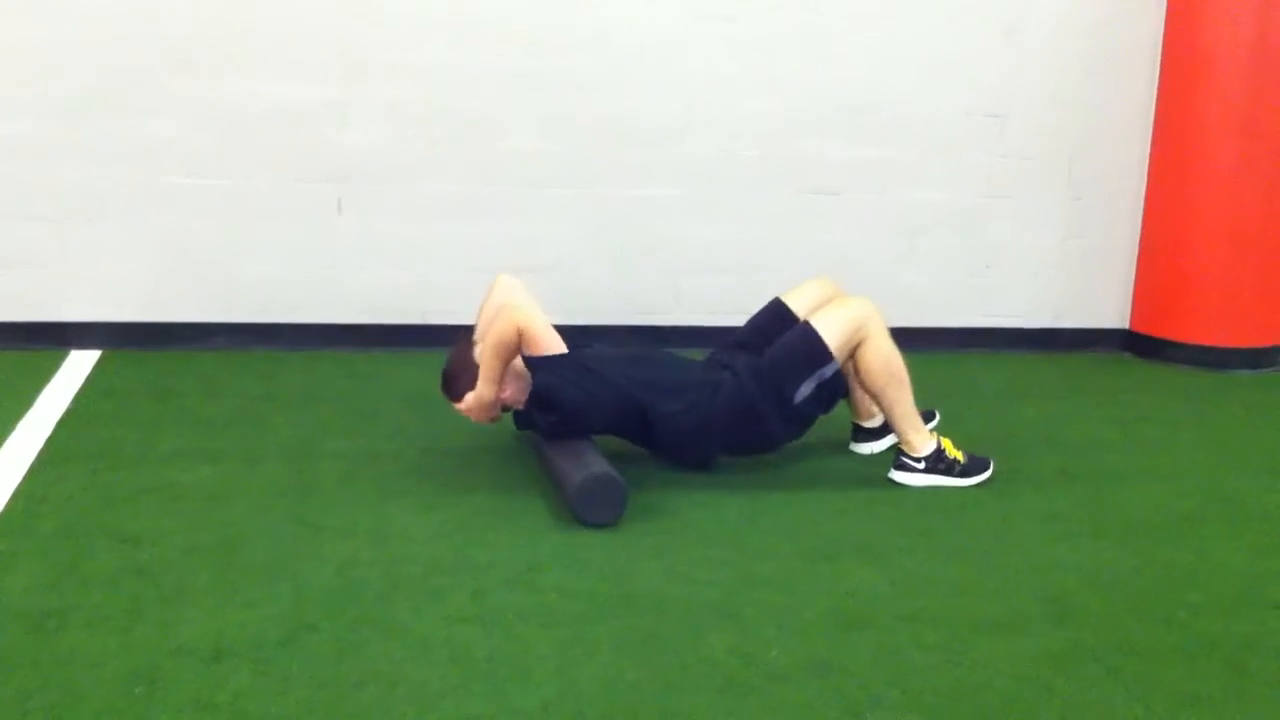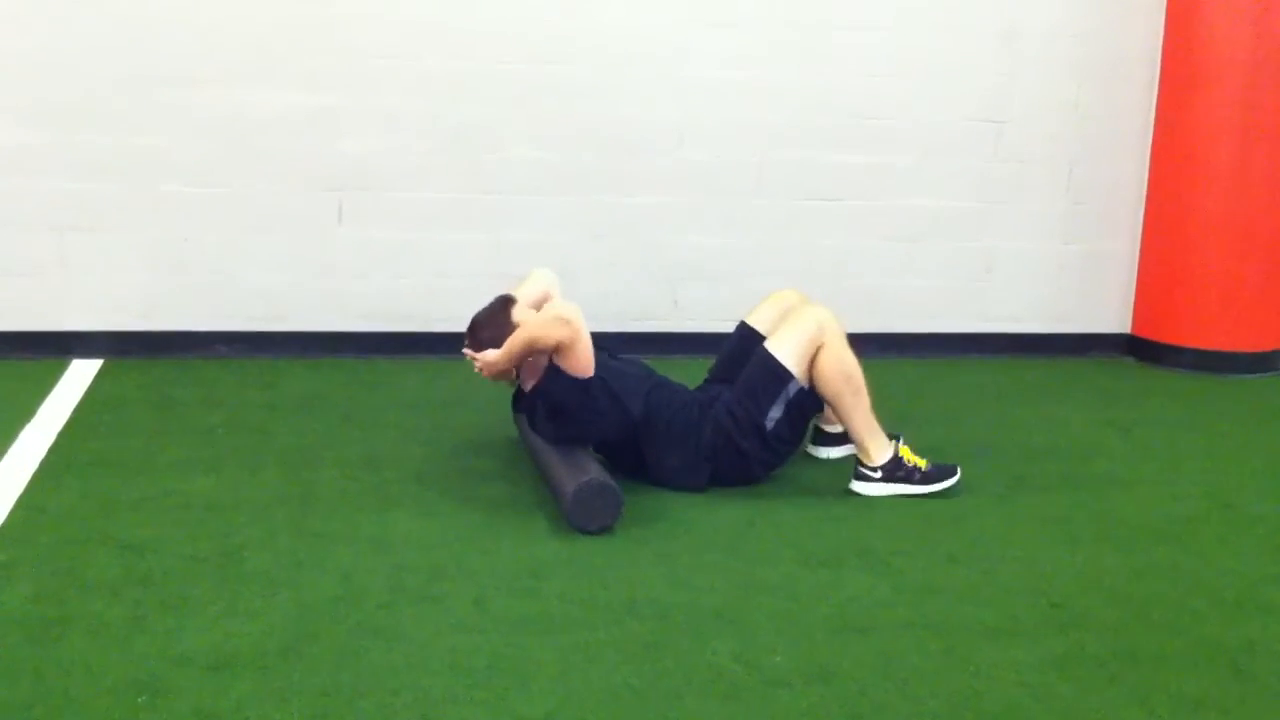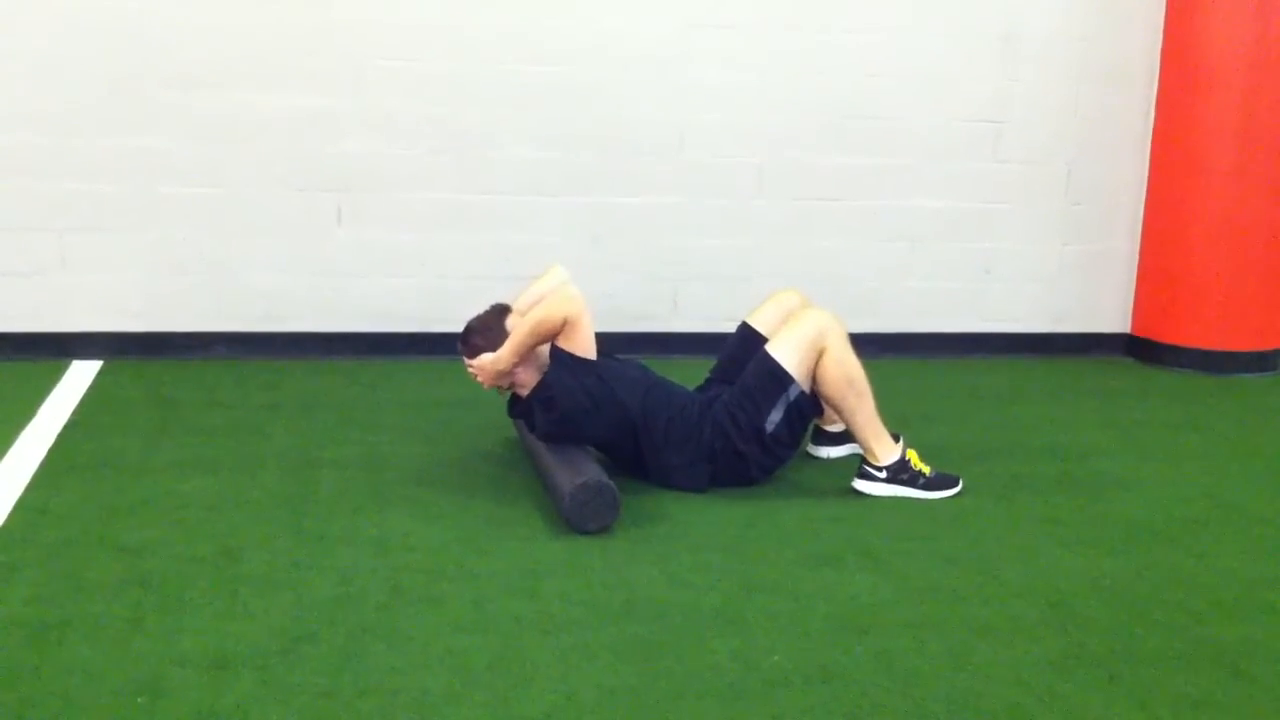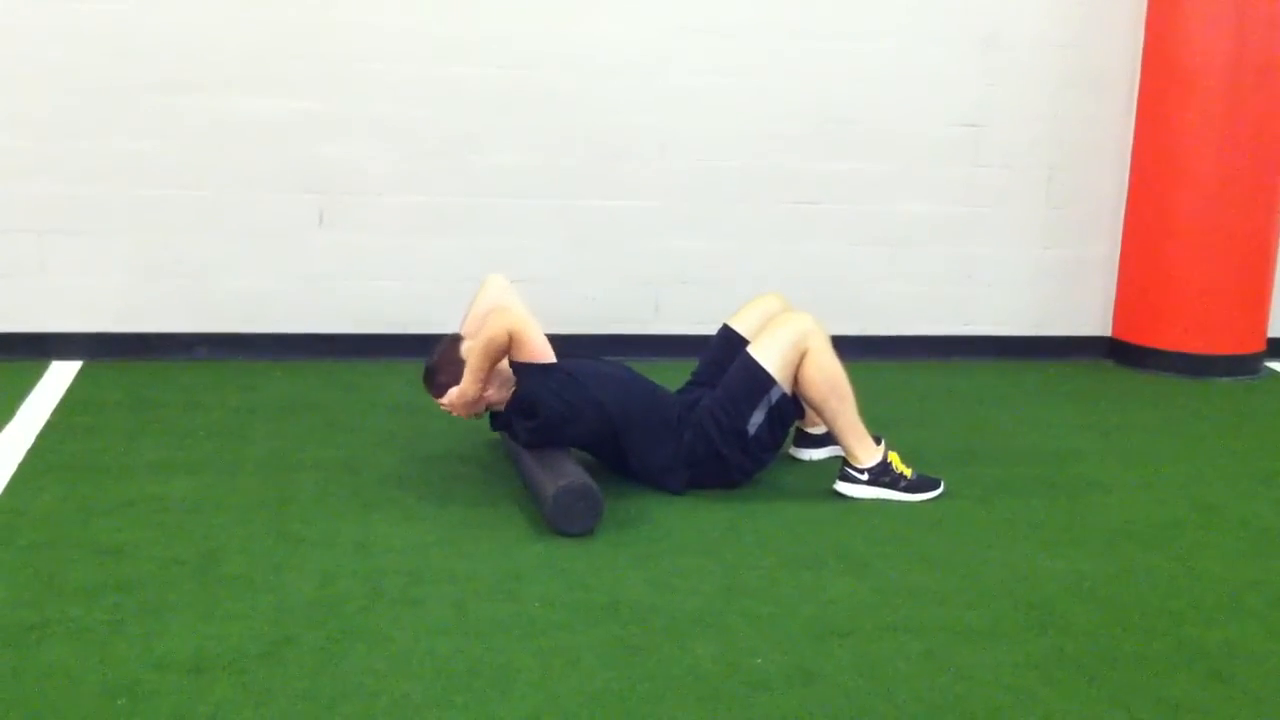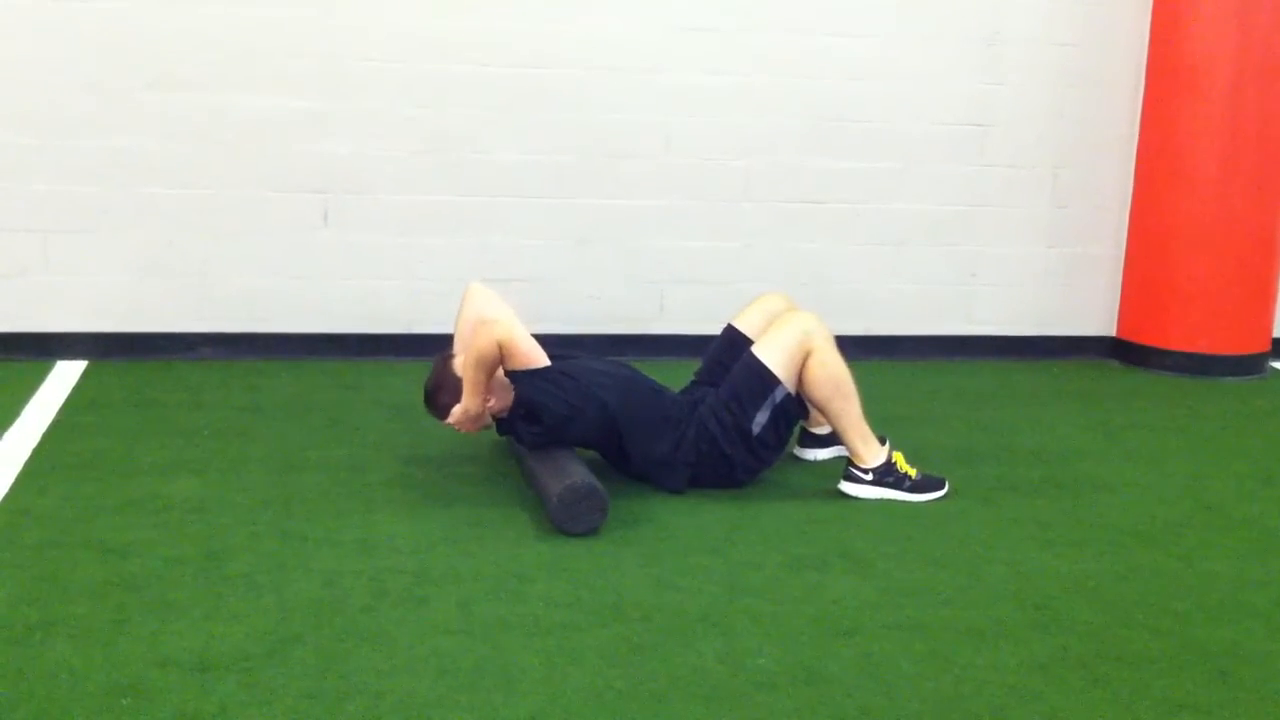
dt=1s
person 1, frame 1
left shoulder: (544, 387)
right shoulder: (556, 400)
left elbow: (506, 287)
right elbow: (514, 315)
left wrist: (475, 352)
right wrist: (483, 393)
left hip: (720, 377)
right hip: (740, 408)
left knee: (824, 293)
right knee: (861, 315)
left ankle: (871, 424)
right ankle: (920, 453)
person 1, frame 2
left shoulder: (541, 390)
right shoulder: (562, 401)
left elbow: (544, 281)
right elbow: (564, 318)
left wrist: (496, 329)
right wrist: (505, 358)
left hip: (707, 409)
right hip: (725, 444)
left knee: (790, 303)
right knee: (817, 322)
left ankle: (832, 429)
right ankle: (879, 462)
person 1, frame 3
left shoulder: (541, 392)
right shoulder: (560, 401)
left elbow: (557, 277)
right elbow: (570, 302)
left wrist: (502, 327)
right wrist: (502, 357)
left hip: (707, 410)
right hip: (725, 446)
left knee: (791, 303)
right knee: (819, 326)
left ankle: (832, 428)
right ankle: (885, 463)
person 1, frame 4
left shoulder: (518, 402)
right shoulder: (536, 407)
left elbow: (496, 290)
right elbow: (509, 318)
left wrist: (462, 350)
right wrist: (468, 384)
left hip: (689, 410)
right hip: (708, 448)
left knee: (773, 307)
right knee: (801, 330)
left ankle: (815, 432)
right ankle: (867, 466)
person 1, frame 5
left shoulder: (525, 395)
right shoulder: (539, 411)
left elbow: (479, 297)
right elbow: (494, 328)
left wrist: (459, 364)
right wrist: (470, 402)
left hip: (694, 407)
right hip: (713, 446)
left knee: (777, 305)
right knee: (806, 329)
left ankle: (821, 432)
right ankle: (871, 466)
